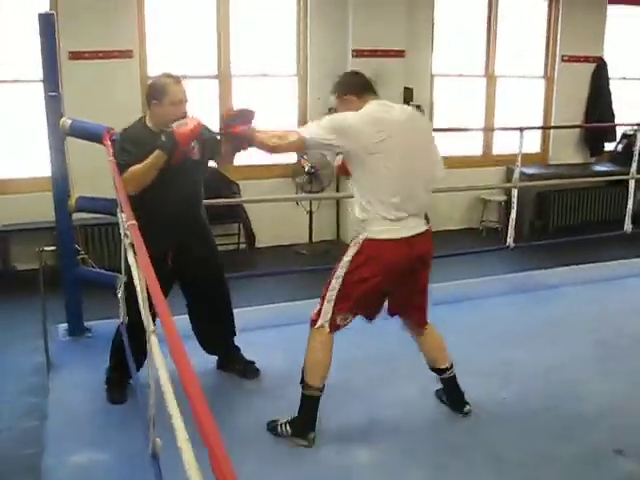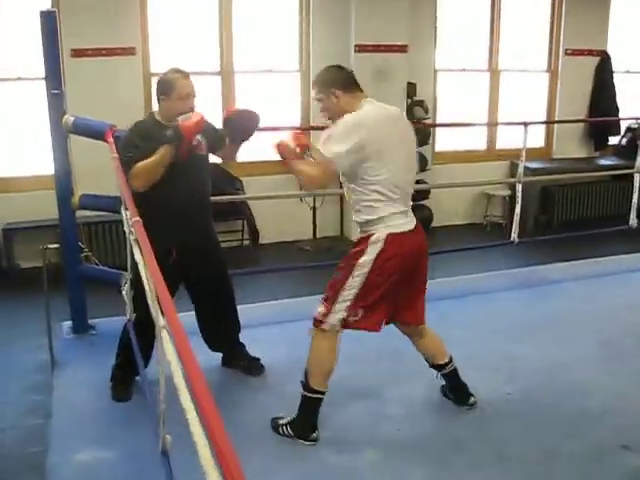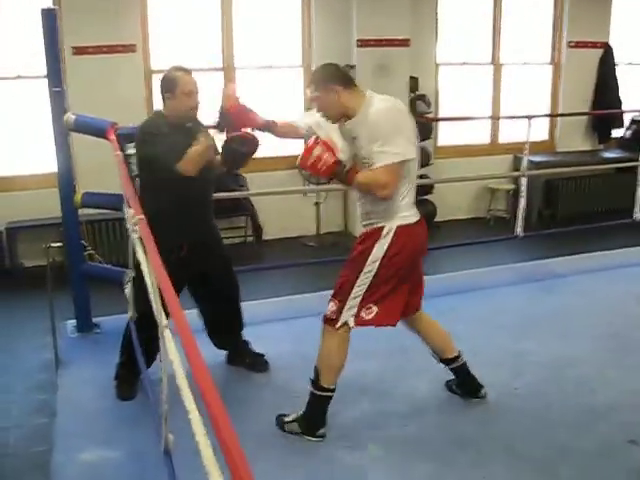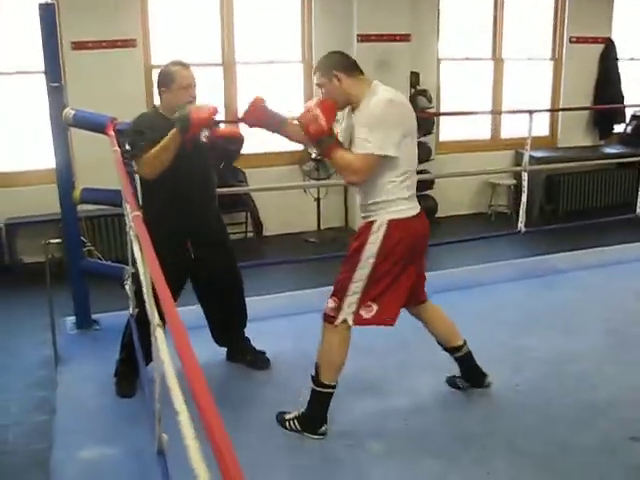
dt=0.1s
person 1, frame 1
left shoulder: (350, 124)
right shoulder: (417, 120)
left elbow: (283, 142)
left wrist: (247, 133)
left hip: (378, 244)
right hip: (419, 239)
left knee: (322, 324)
right knee: (417, 320)
left ankle: (304, 423)
right ankle: (455, 394)
person 1, frame 2
left shoulder: (351, 126)
right shoulder: (392, 118)
left elbow: (313, 180)
left wrist: (289, 155)
right wrist: (310, 148)
left hip: (385, 241)
right hip: (409, 236)
left knee: (327, 324)
right knee: (410, 320)
left ankle: (305, 421)
right ankle: (458, 388)
person 1, frame 3
left shoulder: (385, 116)
right shoulder: (352, 118)
left elbow: (386, 184)
right elbow: (298, 129)
left wrist: (340, 171)
right wrist: (256, 121)
left hip: (394, 232)
right hip: (402, 230)
left knee: (338, 320)
right knee: (411, 312)
left ankle: (313, 419)
right ankle: (467, 381)
person 1, frame 4
left shoulder: (381, 107)
right shoulder: (357, 109)
left elbow: (357, 172)
right elbow: (307, 135)
left wrist: (325, 140)
right wrist: (272, 122)
left hip: (389, 226)
right hip: (410, 220)
left knee: (338, 316)
right knee: (417, 301)
left ankle: (315, 416)
right ankle: (471, 371)
person 2, frame 1
left shoulder: (188, 129)
right shoulder: (131, 138)
left elbow: (221, 154)
right elbow: (130, 185)
right wrist: (164, 148)
left hip: (194, 235)
right hip: (152, 241)
left knee: (214, 296)
right knee: (140, 311)
left ankle: (228, 355)
right ankle: (119, 376)
person 2, frame 2
left shoulder: (195, 124)
right shoulder: (141, 134)
left elbow: (225, 154)
right elbow: (139, 181)
left wrist: (237, 134)
right wrist: (173, 142)
left hip: (198, 233)
right hip: (159, 239)
left knee: (219, 293)
right knee: (147, 308)
left ankle: (233, 352)
right ankle: (124, 372)
person 2, frame 3
left shoulder: (192, 123)
right shoulder: (152, 131)
left elbow: (210, 166)
right elbow: (186, 167)
right wrist: (206, 138)
left hip: (201, 230)
right hip: (162, 236)
left knee: (223, 291)
right knee: (150, 306)
left ankle: (236, 349)
right ankle: (128, 371)
person 2, frame 4
left shoulder: (198, 117)
right shoulder: (144, 125)
left elbow: (220, 157)
right elbow: (147, 169)
left wrist: (227, 141)
right wrist: (181, 130)
left hip: (206, 225)
right hip: (164, 231)
left knee: (227, 286)
left ankle: (238, 346)
right ankle: (128, 368)
